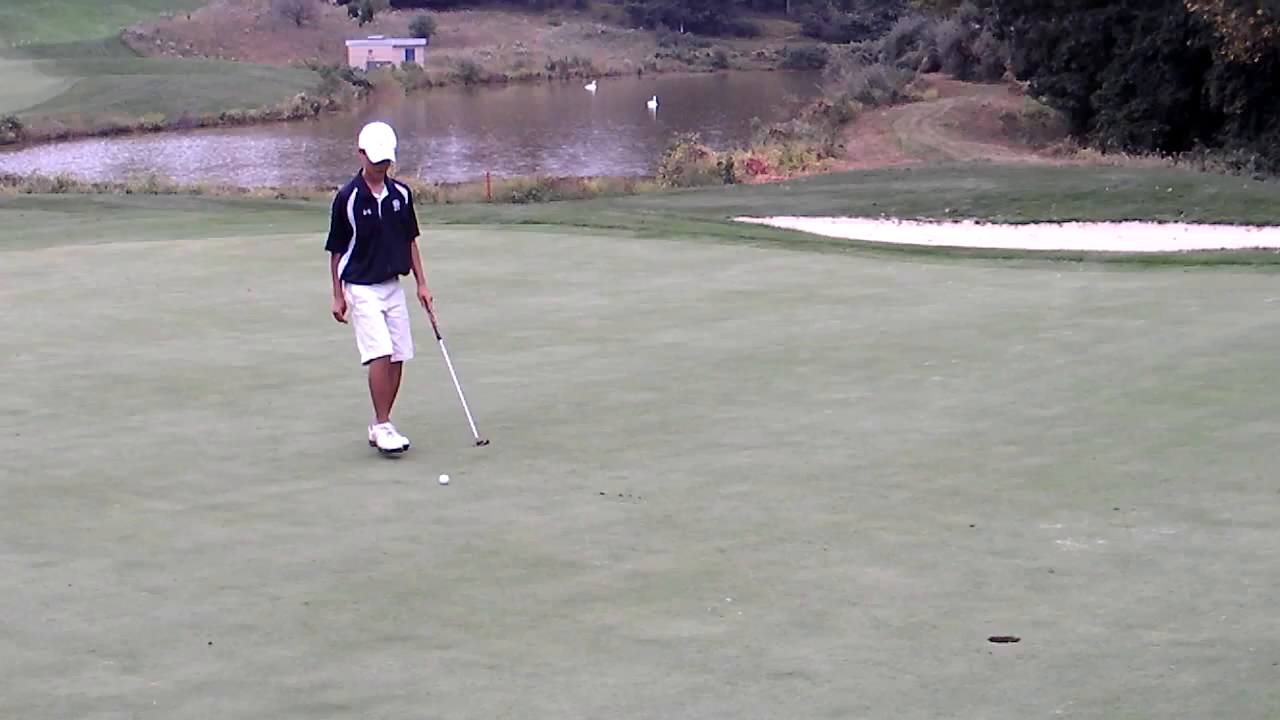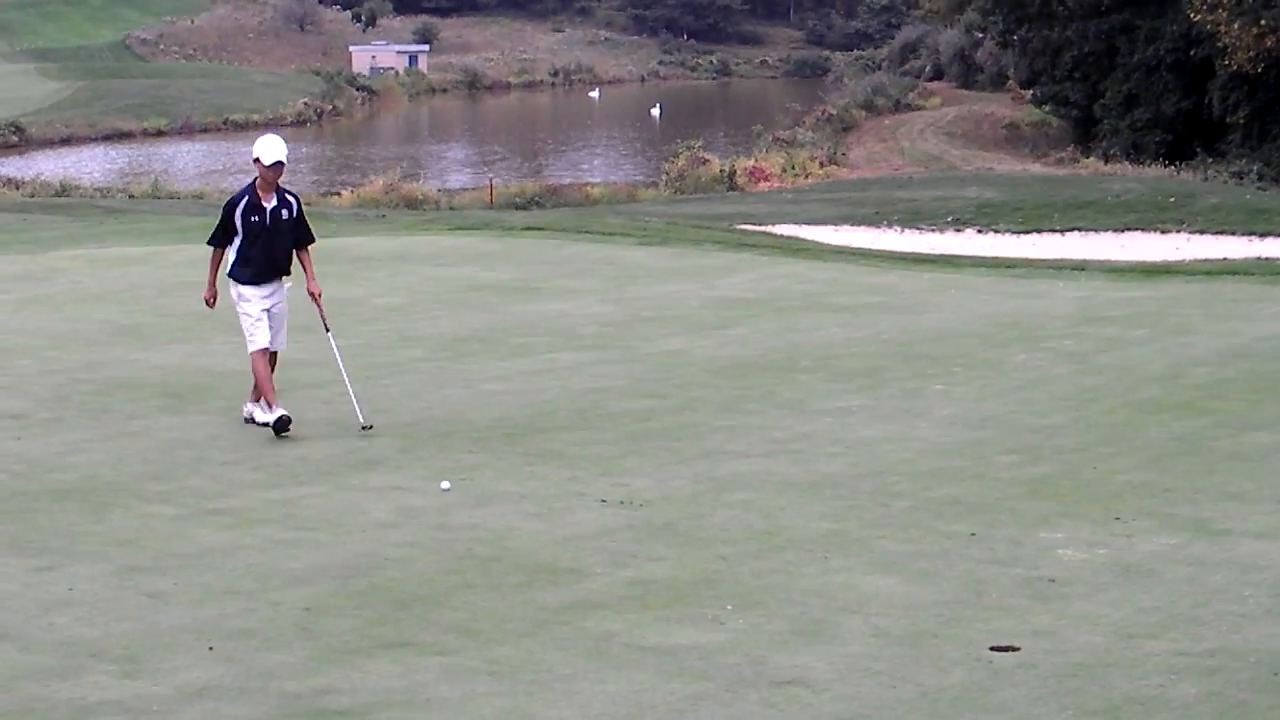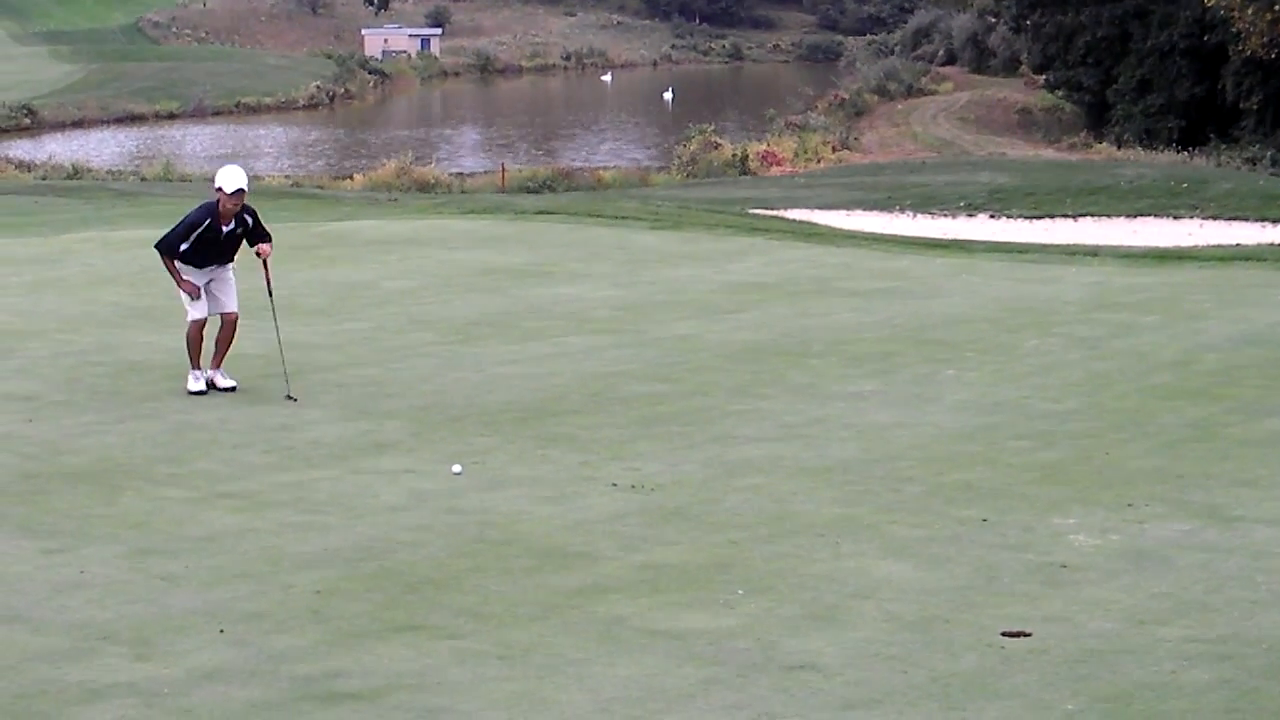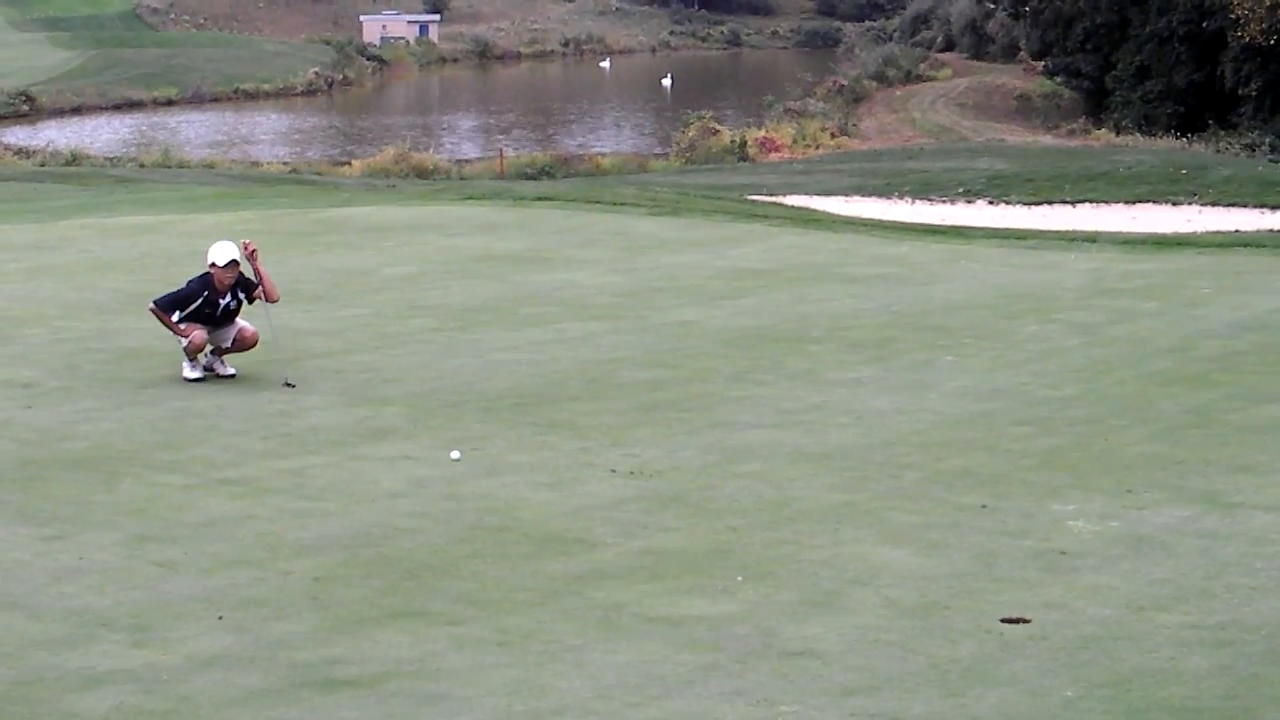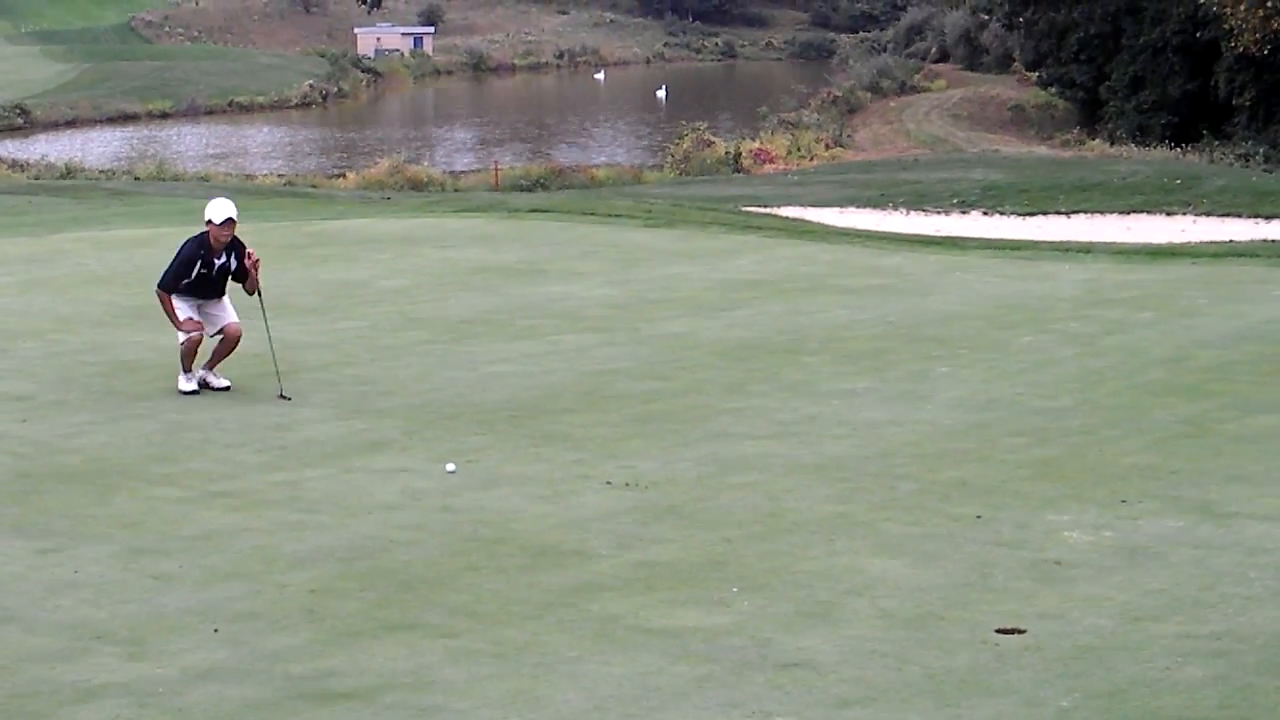
dt=1s
person 1, frame 1
left shoulder: (401, 194)
right shoulder: (347, 198)
left elbow: (410, 241)
right elbow: (336, 251)
left wrist: (420, 282)
right wrist: (337, 295)
left hip: (394, 288)
right hip: (360, 289)
left knee: (397, 360)
right knee: (379, 356)
left ankle: (384, 425)
right ankle: (378, 425)
person 1, frame 2
left shoulder: (291, 202)
right shoulder: (238, 203)
left elbow: (302, 244)
right elbow: (219, 245)
left wrist: (311, 280)
right wrist: (211, 283)
left hip: (276, 285)
right hip: (246, 287)
left knee: (272, 349)
right knee: (261, 347)
left ankle: (254, 406)
right ankle: (273, 409)
person 1, frame 3
left shoulder: (248, 216)
right shoulder: (199, 218)
left elbow: (265, 240)
right elbow: (163, 248)
left wrist: (265, 249)
right wrist: (180, 281)
left hip: (221, 268)
right hip: (190, 269)
left knee: (230, 317)
right knee: (198, 319)
left ankle: (214, 370)
right ankle: (195, 372)
person 1, frame 4
left shoulder: (240, 283)
right shoulder: (198, 289)
left elbow: (273, 297)
right elbow: (155, 307)
left wrist: (256, 264)
right wrist: (179, 331)
left hip: (222, 326)
right hip: (191, 325)
left knee: (250, 337)
right knee: (199, 339)
left ankle: (214, 357)
right ankle: (190, 361)
person 1, frame 5
left shoulder: (237, 249)
right shoulder: (192, 251)
left elbow: (250, 290)
right elbow: (162, 290)
left wrist: (253, 272)
right wrist: (177, 323)
left hip: (214, 297)
right hip: (184, 296)
left knee: (233, 332)
right knee: (195, 335)
left ankle: (206, 372)
right ankle: (186, 374)
